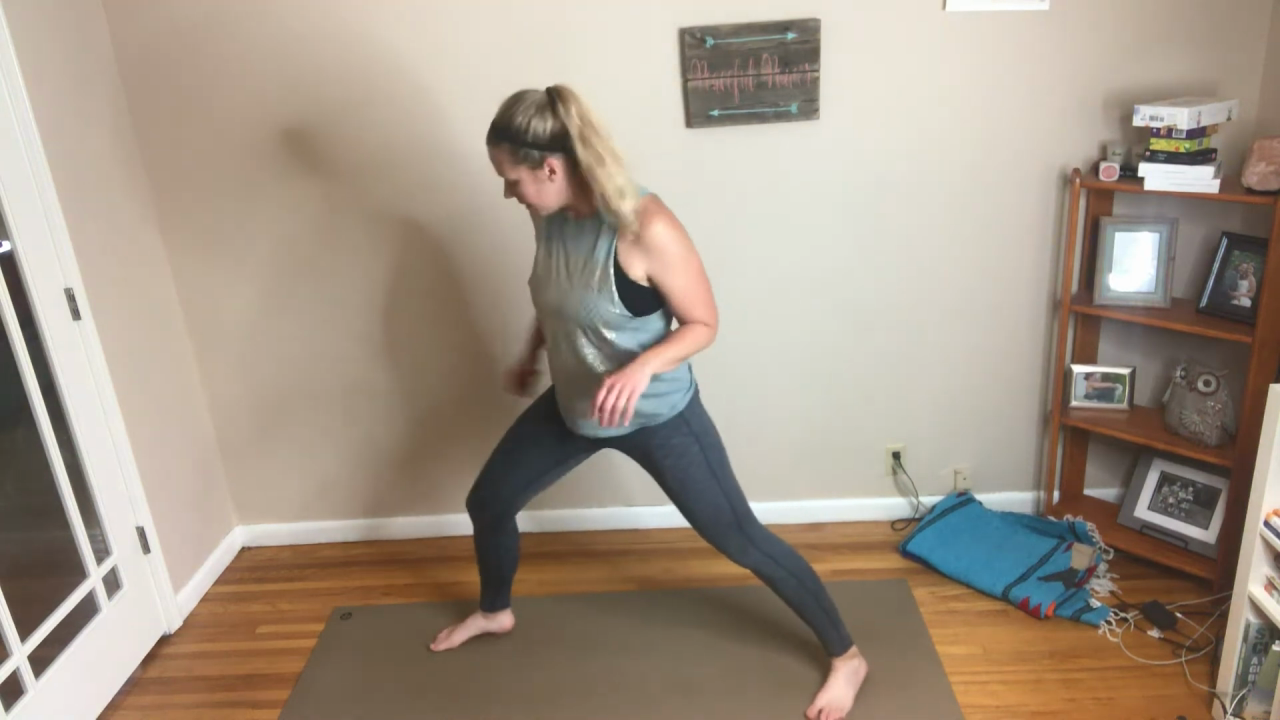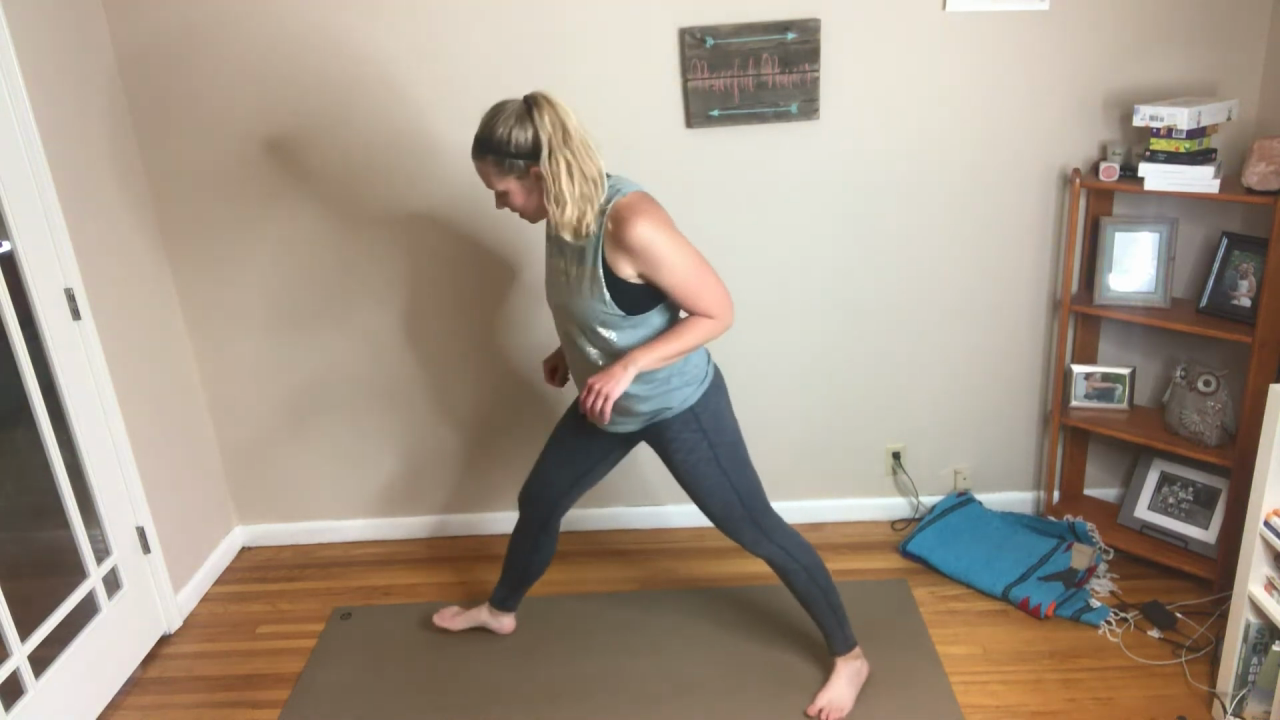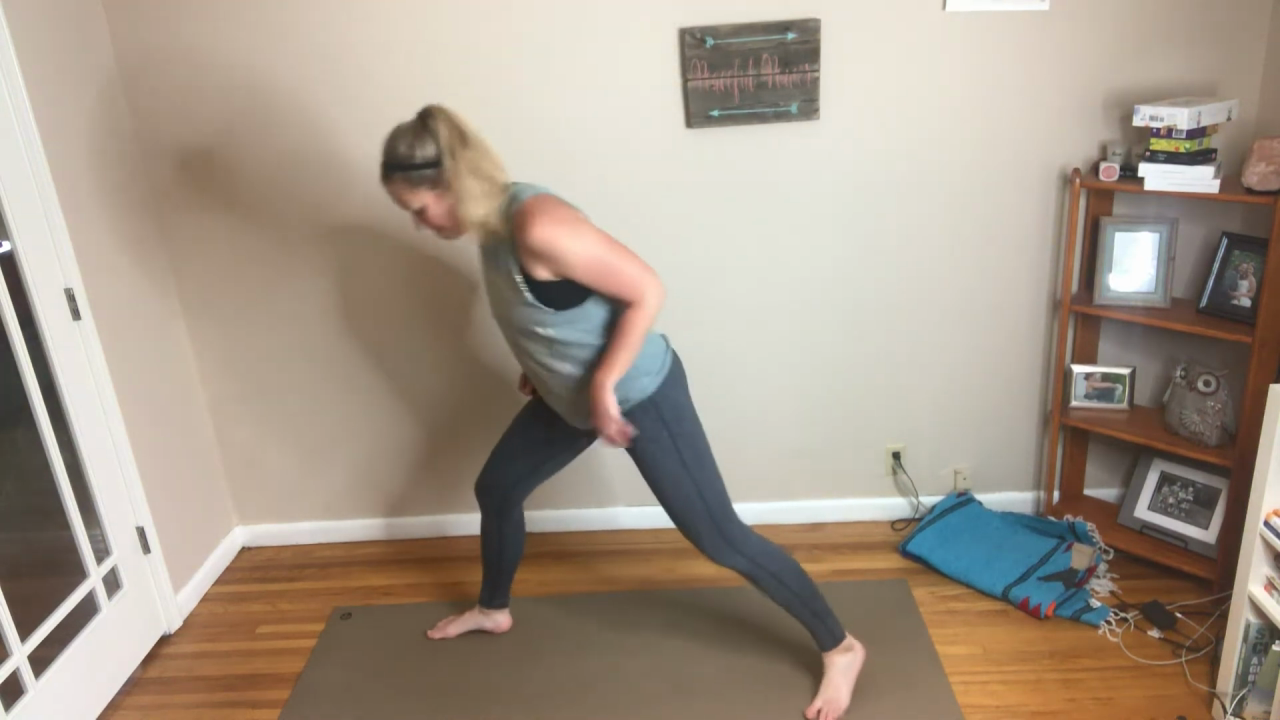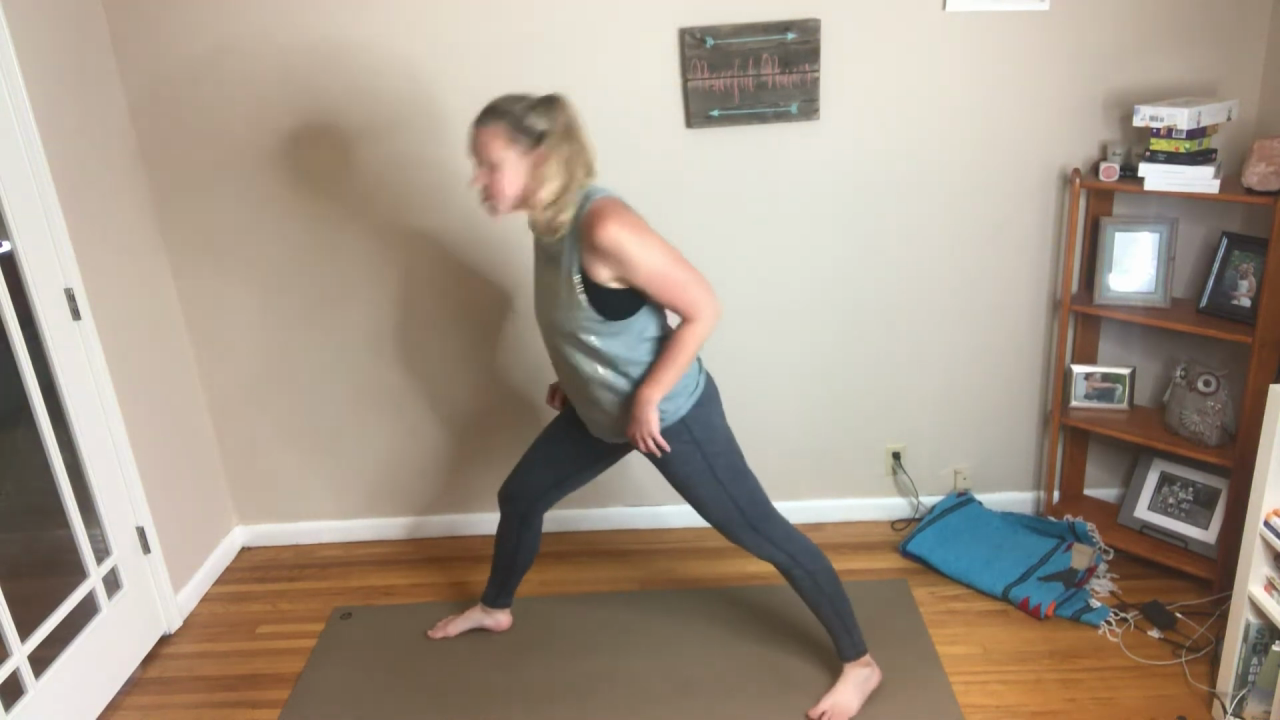
dt=0.5s
person 1, frame 1
left shoulder: (646, 227)
right shoulder: (550, 214)
left elbow: (702, 326)
left wrist: (639, 370)
right wrist: (532, 353)
left hip: (657, 413)
right hip: (570, 405)
left knee: (741, 539)
right knee: (487, 501)
left ankle: (845, 657)
right ankle: (494, 611)
person 1, frame 2
left shoulder: (631, 222)
right shoulder: (564, 212)
left elbow: (716, 313)
left wrist: (628, 366)
right wrist: (571, 351)
left hip: (678, 405)
right hip: (607, 403)
left knee: (756, 530)
right knee: (539, 501)
left ankle: (848, 657)
right ankle: (499, 610)
person 1, frame 3
left shoulder: (536, 225)
right shoulder: (490, 222)
left elbow: (646, 293)
left wrist: (603, 385)
right wrist: (542, 370)
left hip: (638, 396)
right hip: (567, 397)
left knee: (719, 536)
right knee: (495, 487)
left ankle: (840, 648)
right ankle: (493, 609)
person 1, frame 4
left shoulder: (605, 226)
right shoulder: (548, 221)
left elbow: (702, 312)
left wrist: (648, 398)
right wrist: (572, 379)
left hip: (669, 414)
right hip: (598, 412)
left knee: (764, 535)
right knee: (519, 496)
left ankle: (860, 664)
right ankle: (494, 609)
